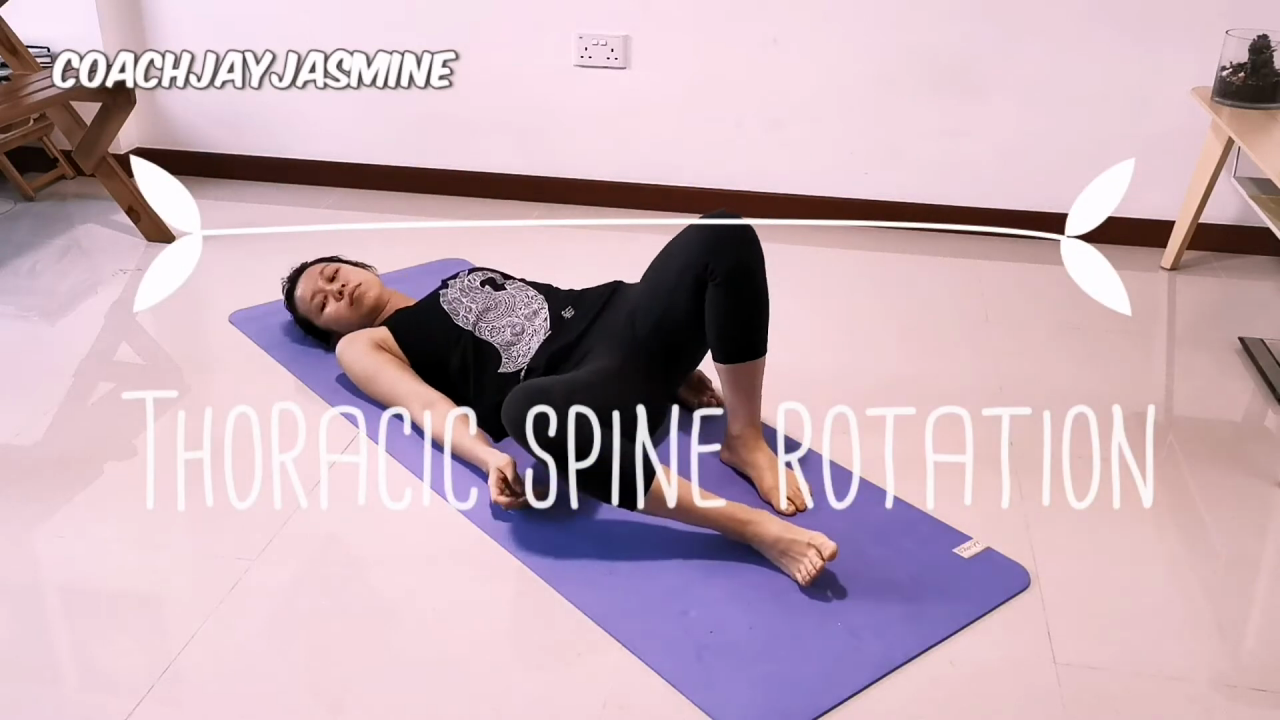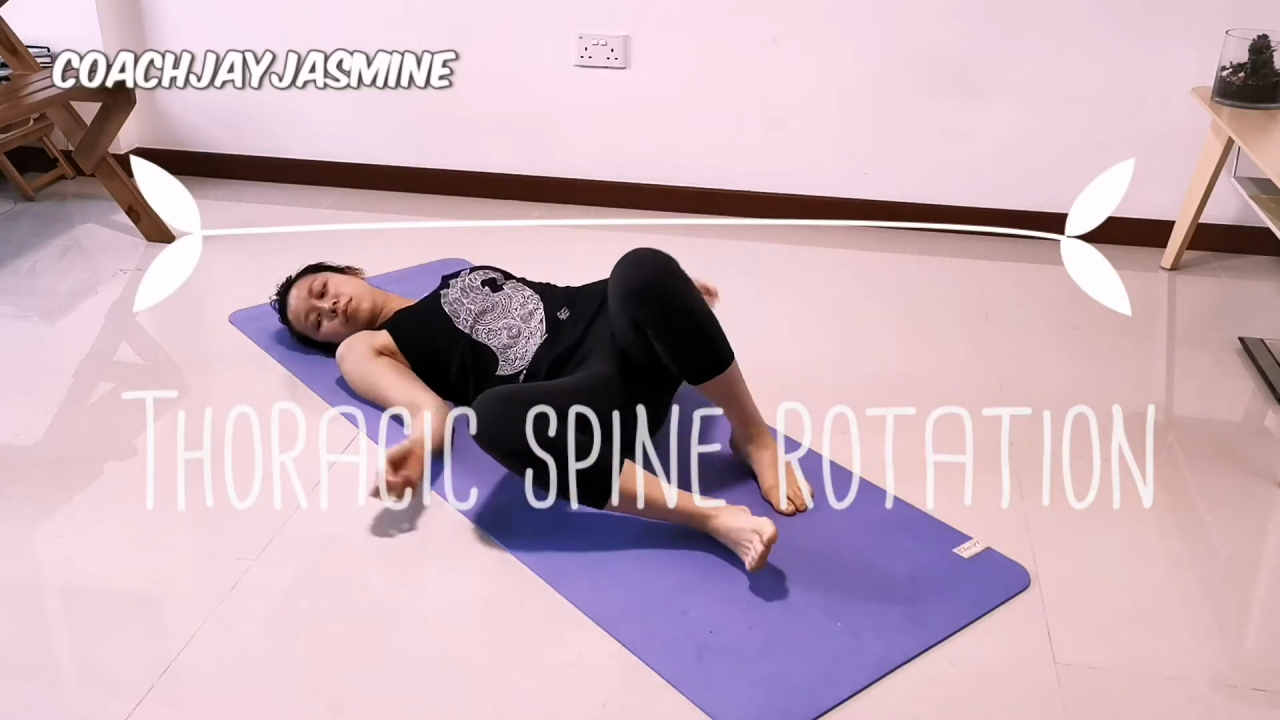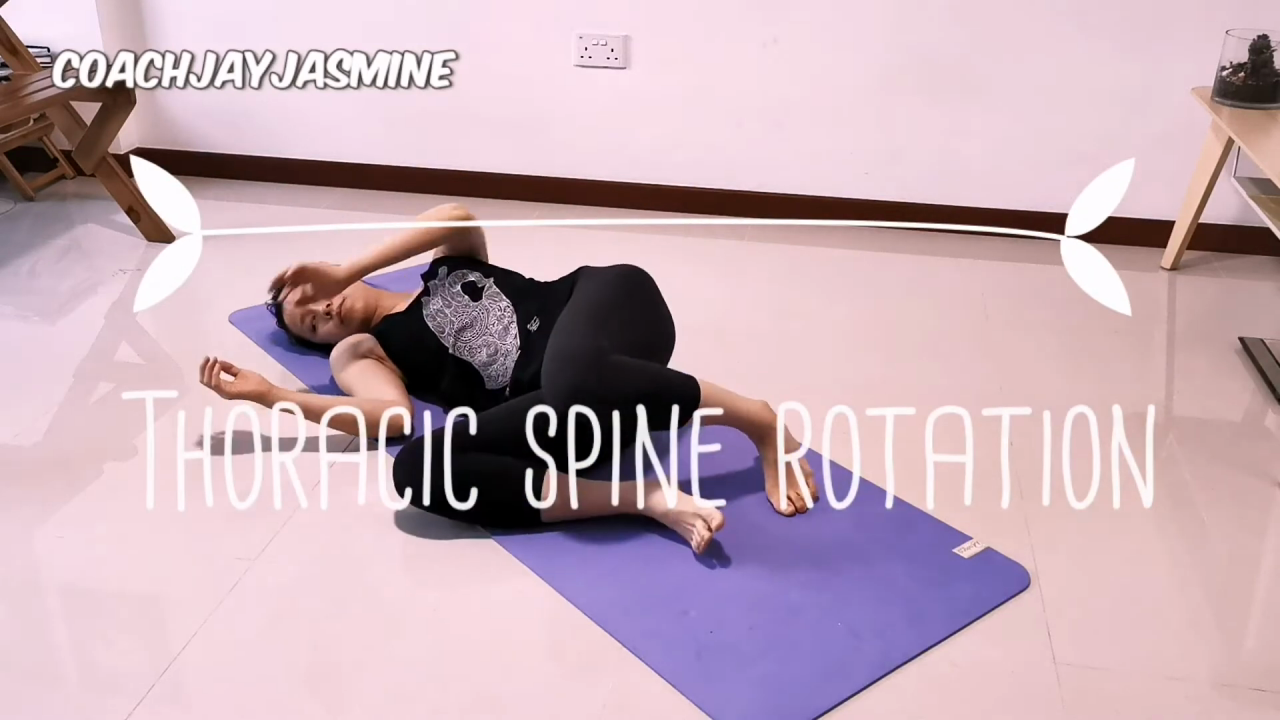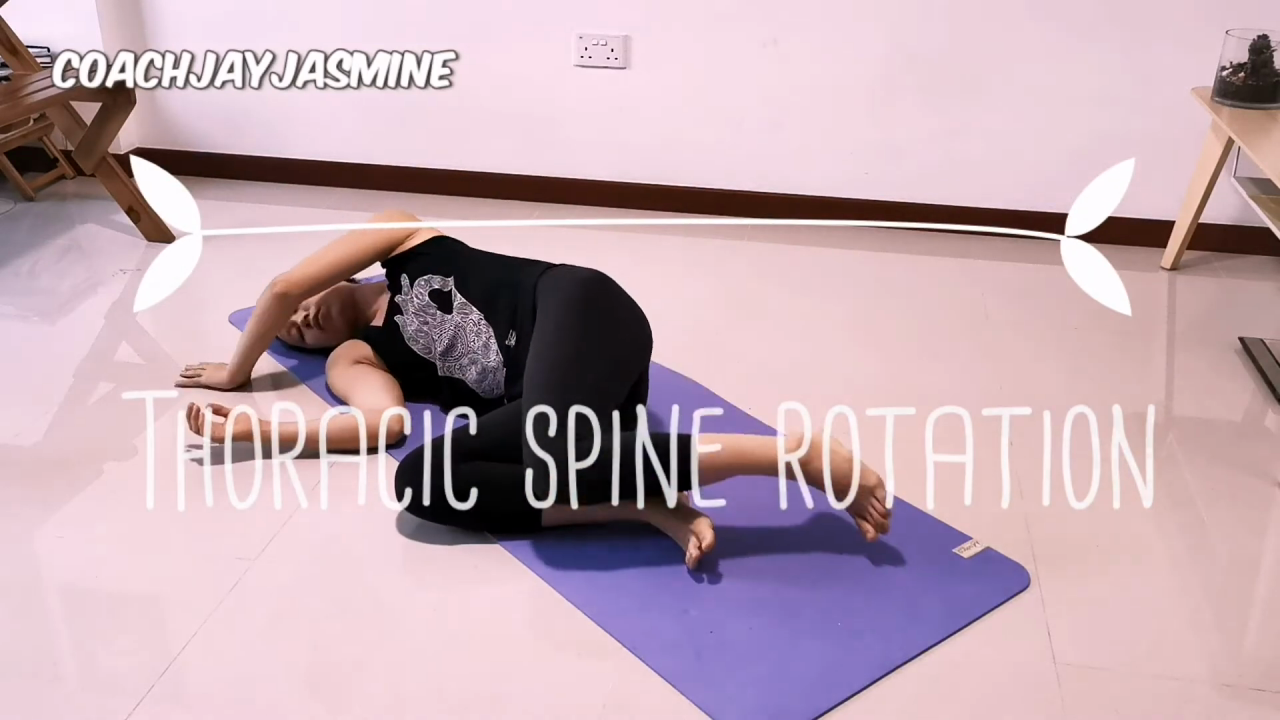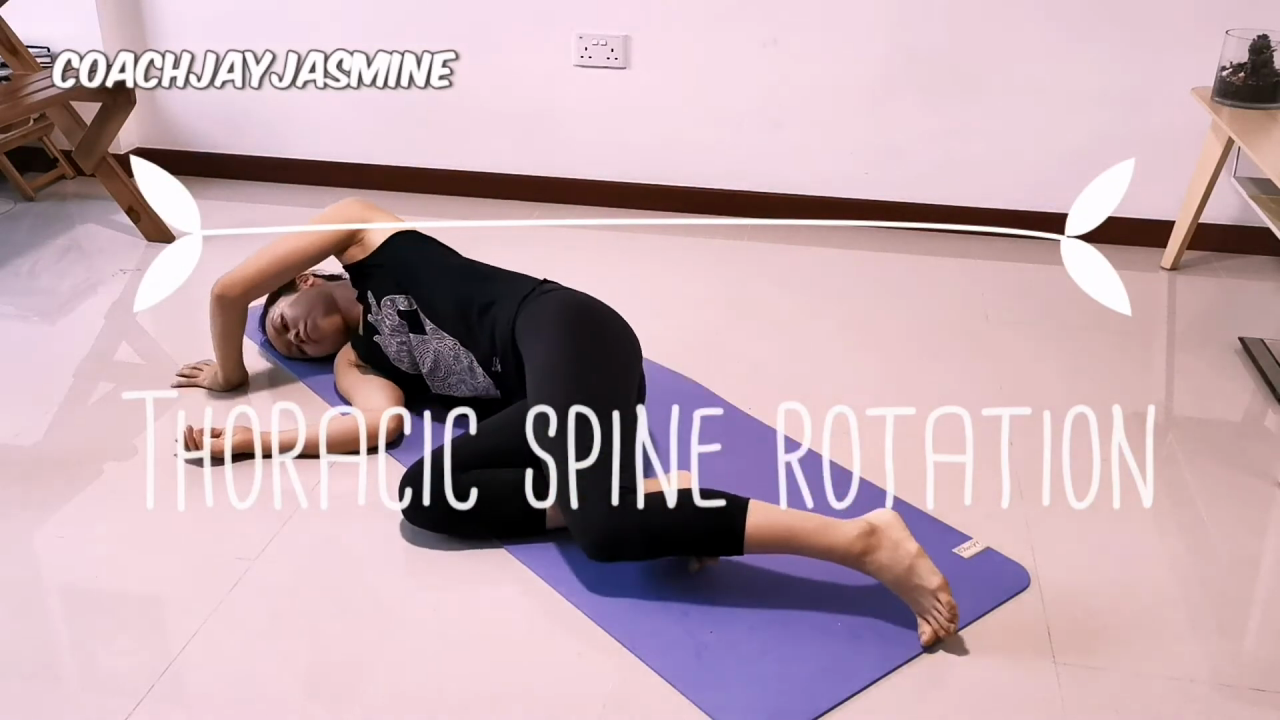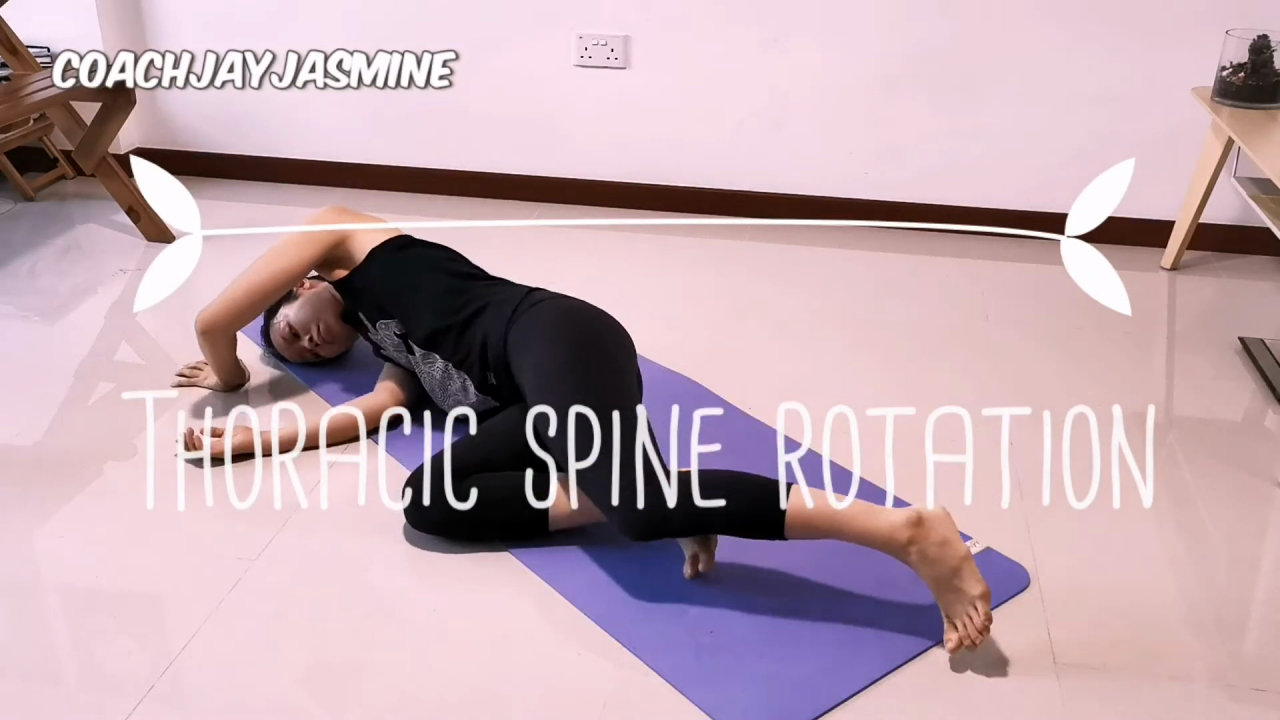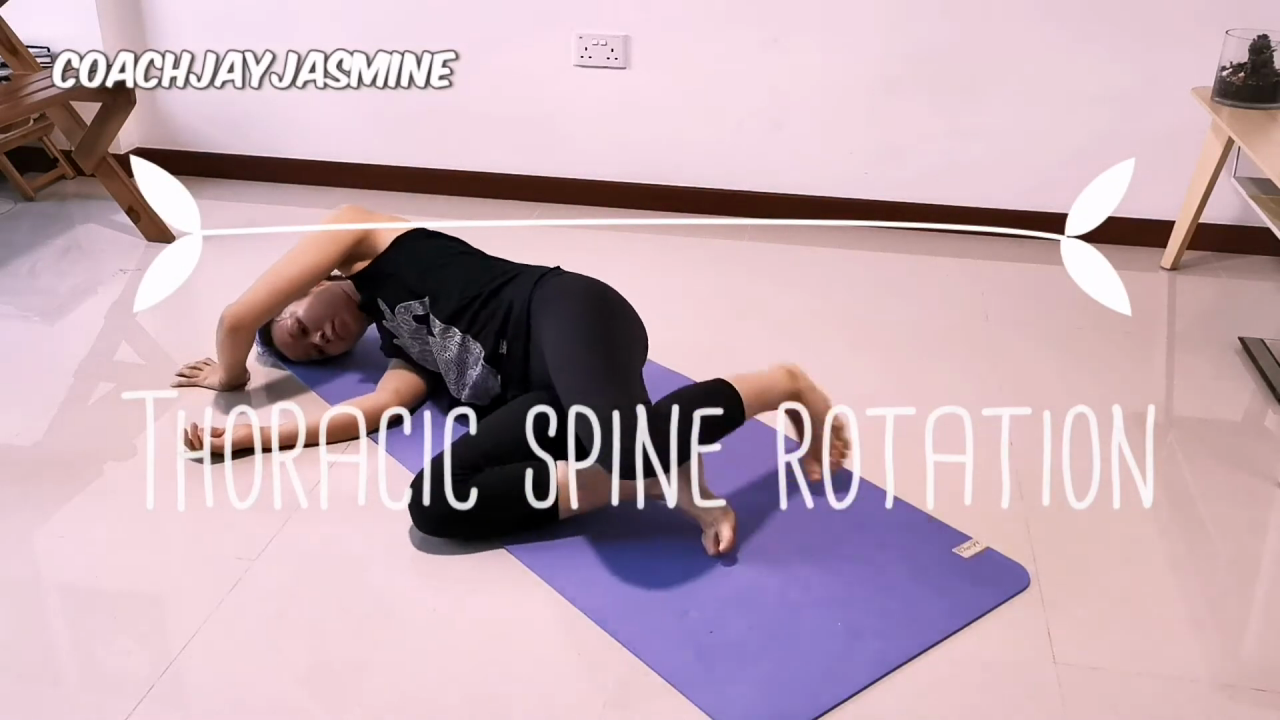
dt=0.4s
person 1, frame 1
left shoulder: (461, 281)
right shoulder: (362, 347)
right elbow: (429, 407)
left wrist: (675, 364)
right wrist: (492, 459)
left hip: (626, 321)
right hip: (587, 383)
left knee: (721, 237)
right knee: (523, 410)
left ankle: (745, 441)
right ankle: (752, 525)
person 1, frame 2
left shoulder: (458, 279)
right shoulder: (361, 349)
right elbow: (428, 406)
left wrist: (668, 292)
right wrist: (419, 452)
left hip: (625, 334)
right hip: (587, 398)
left knee: (643, 268)
right knee: (491, 422)
left ankle: (752, 434)
right ankle: (709, 516)
person 1, frame 3
left shoulder: (447, 265)
right shoulder: (355, 354)
left elbow: (461, 221)
right elbow: (390, 414)
left wrist: (337, 274)
right wrist: (269, 395)
right hip: (562, 410)
left knee: (577, 373)
right knee: (415, 468)
left ankle: (755, 419)
right ankle: (644, 499)
person 1, frame 4
left shoulder: (398, 237)
right shoulder: (350, 360)
left elbow: (280, 287)
right elbow: (387, 421)
left wrist: (241, 371)
right wrist: (253, 429)
left hip: (571, 305)
right hip: (541, 395)
left knee: (565, 459)
right knee: (419, 482)
left ankle: (799, 452)
right ankle: (647, 503)
person 1, frame 5
left shoulder: (356, 226)
right shoulder: (355, 362)
left elbow: (228, 290)
right elbow: (384, 423)
left wrist: (230, 374)
right wrist: (254, 440)
left hip: (558, 331)
right hip: (538, 398)
left knee: (605, 527)
right knee: (424, 494)
left ankle: (862, 541)
right ankle: (633, 491)
person 1, frame 6
left shoulder: (334, 236)
right shoulder: (396, 358)
left elbow: (212, 321)
right elbow: (377, 411)
left wrist: (230, 378)
right wrist: (257, 437)
left hip: (551, 341)
right hip: (538, 401)
left knee: (639, 497)
right knee: (427, 497)
left ankle: (907, 529)
right ankle: (636, 500)
person 1, frame 7
left shoulder: (355, 235)
right shoulder: (405, 358)
left elbow: (240, 315)
right elbow: (375, 410)
left wrist: (233, 373)
right wrist: (245, 434)
left hip: (572, 317)
right hip: (548, 395)
left knee: (623, 438)
right knee: (435, 501)
left ankle: (780, 385)
right ankle: (663, 480)
